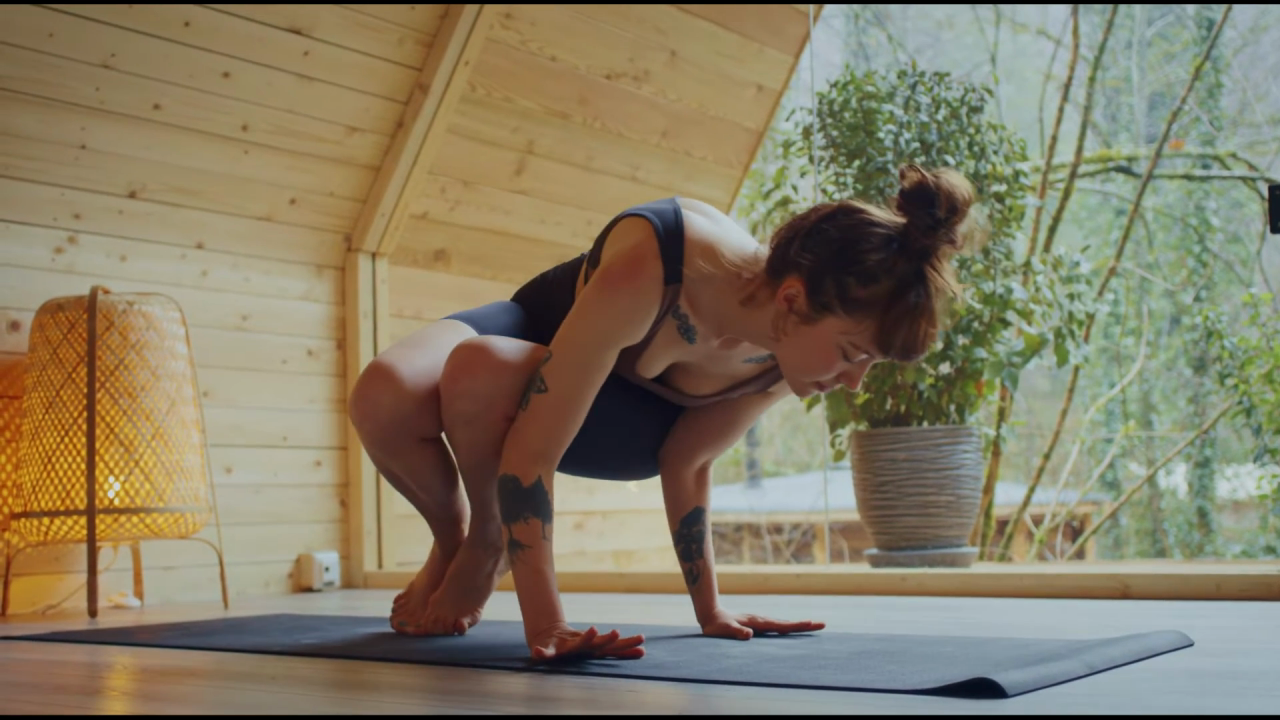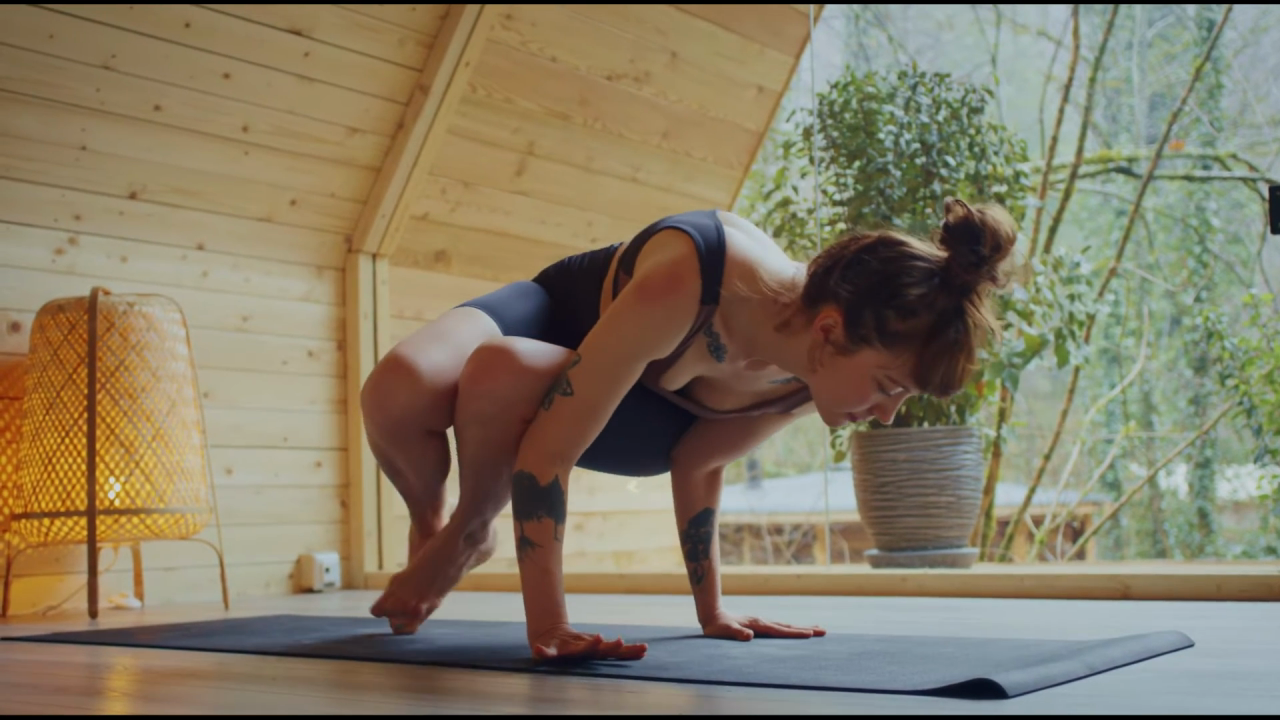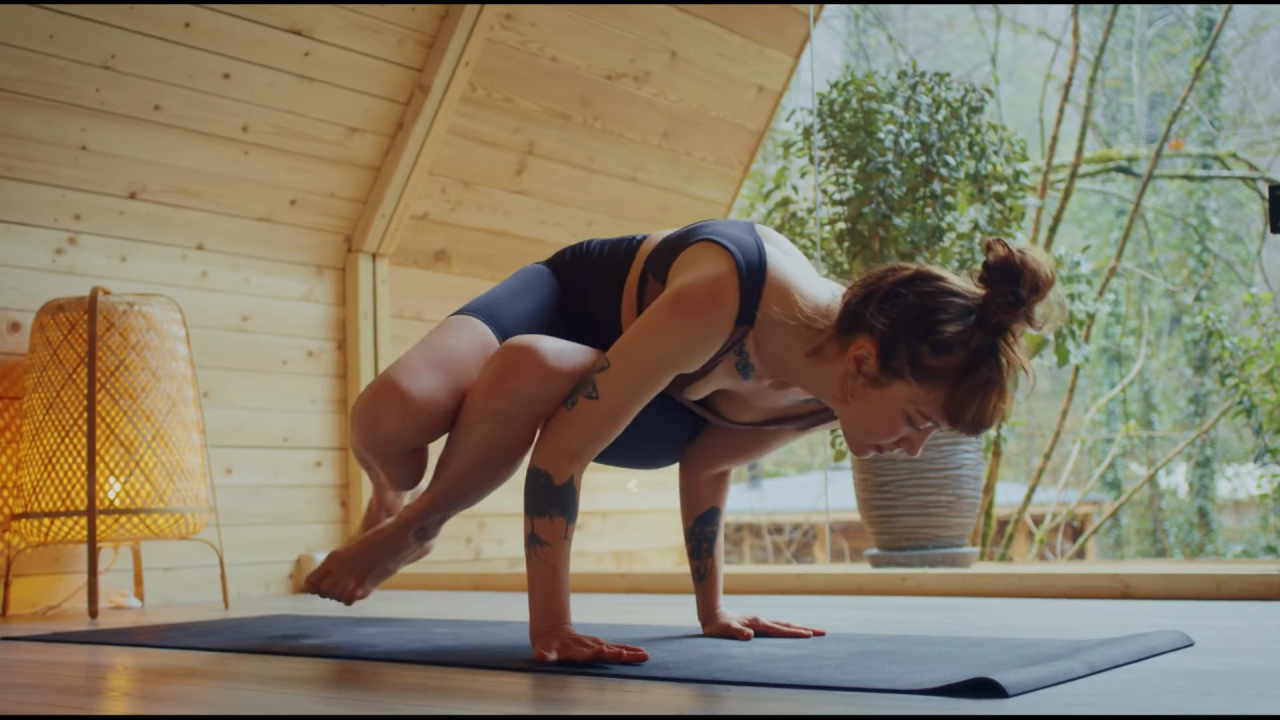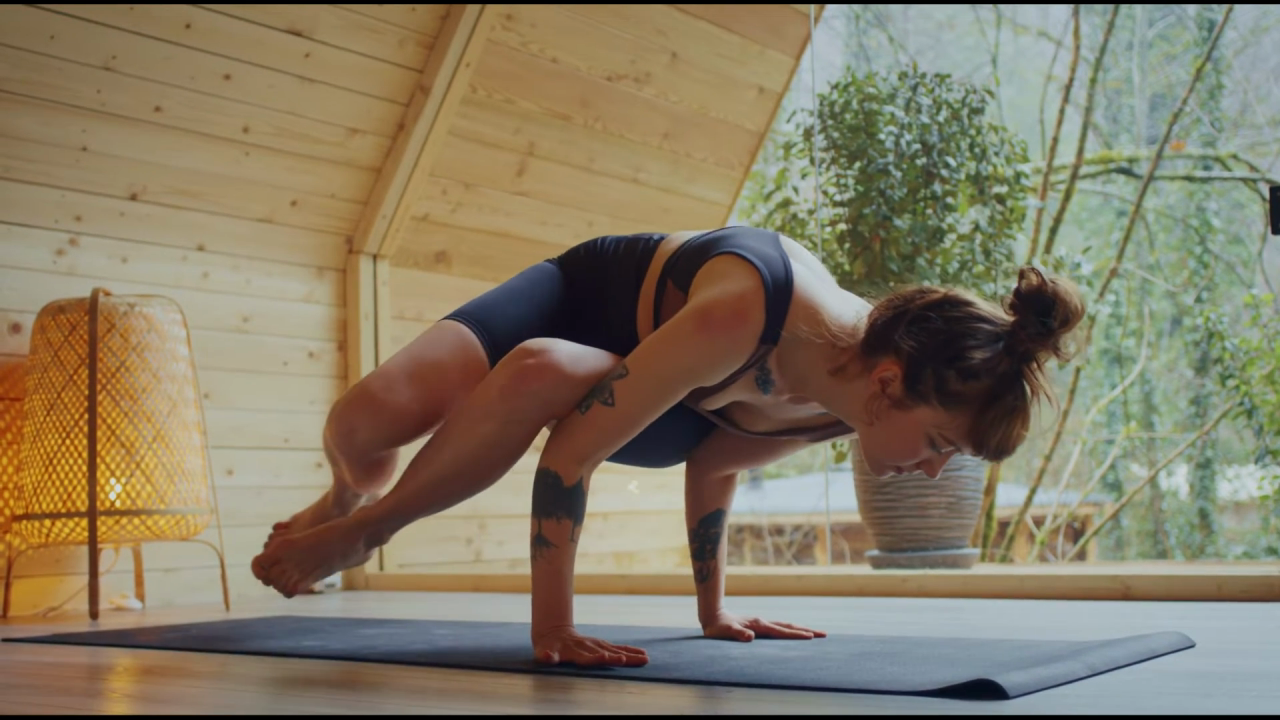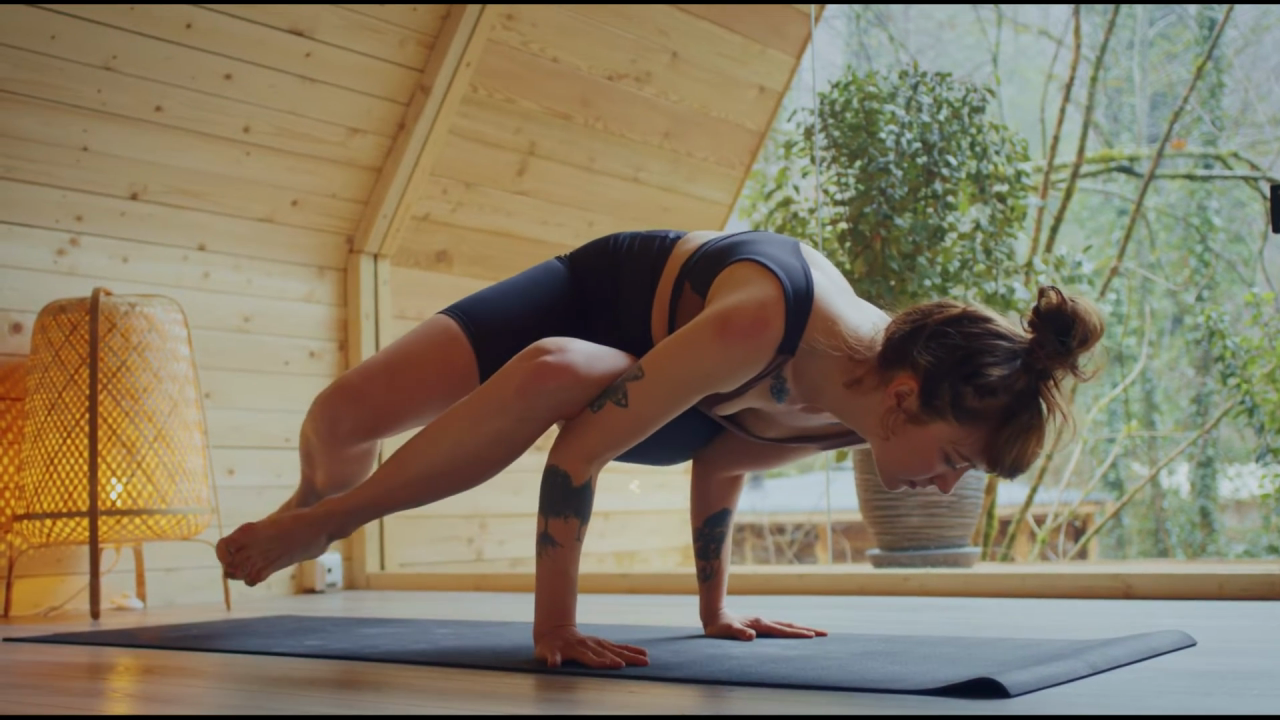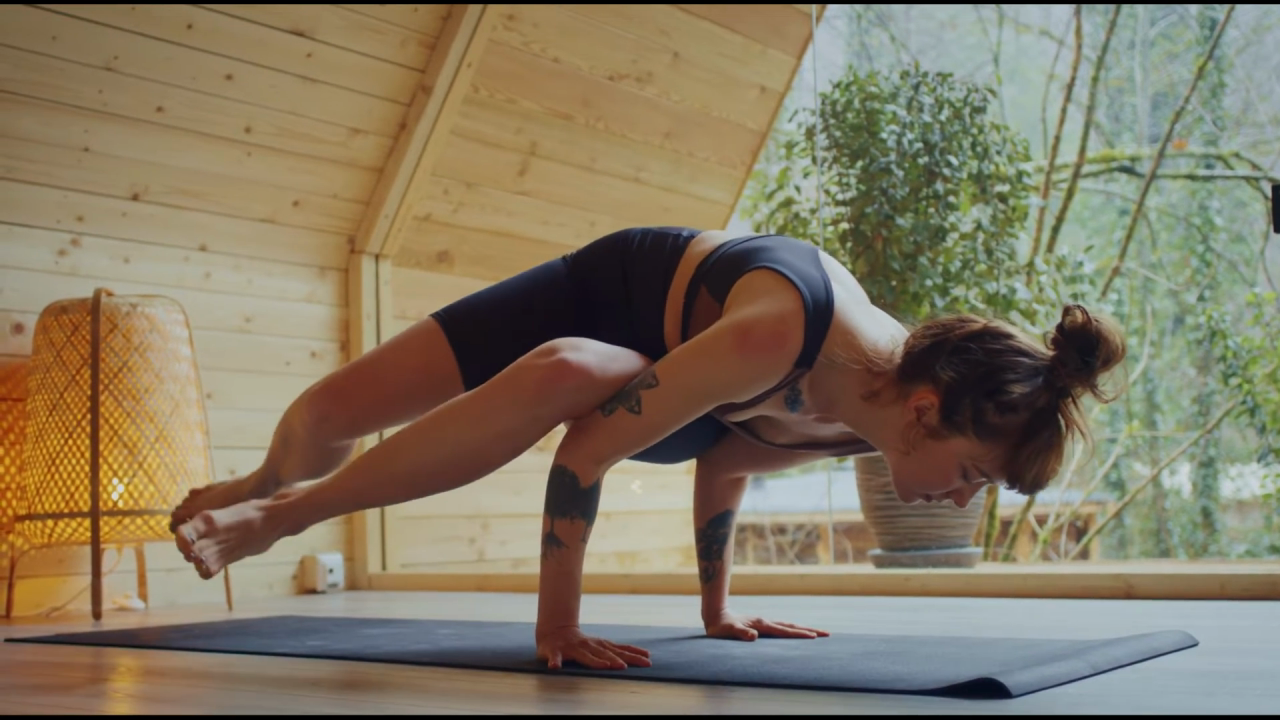
dt=0.4s
person 1, frame 1
left shoulder: (791, 349)
right shoulder: (645, 269)
left elbow: (686, 463)
right elbow: (531, 448)
left wrist: (710, 608)
right wrist: (544, 625)
left hip: (622, 419)
right hip: (536, 336)
right knee: (384, 395)
left ankle: (486, 548)
right ankle: (462, 542)
person 1, frame 2
left shoulder: (812, 374)
right shoulder: (682, 284)
left elbow: (698, 464)
right elbow: (547, 446)
left wrist: (711, 609)
right wrist: (546, 626)
left hip: (634, 411)
right knee: (396, 389)
left ankle: (466, 540)
right ankle: (438, 537)
person 1, frame 3
left shoulder: (835, 389)
right shoulder: (718, 299)
left elbow: (707, 461)
right elbow: (561, 446)
left wrist: (711, 608)
right wrist: (549, 626)
left hip: (651, 403)
right hip: (572, 295)
right knee: (388, 415)
right ankle: (396, 510)
person 1, frame 4
left shoulder: (853, 398)
right shoulder: (742, 313)
left elbow: (713, 464)
right elbow: (571, 449)
left wrist: (713, 608)
right wrist: (551, 626)
left hip: (657, 396)
right hip: (585, 294)
right knee: (365, 420)
right ankle: (353, 509)
person 1, frame 5
left shoulder: (862, 405)
right shoulder: (760, 323)
left elbow: (720, 462)
right elbow: (579, 446)
left wrist: (715, 609)
right wrist: (554, 625)
left hip: (671, 400)
right hip: (596, 293)
right knee: (343, 415)
left ankle: (328, 526)
right ankle: (313, 511)
person 1, frame 6
left shoulder: (876, 415)
right shoulder: (777, 336)
left elbow: (724, 461)
right elbow: (588, 448)
left wrist: (717, 608)
right wrist: (555, 623)
left hip: (663, 388)
right hip: (602, 291)
right knee: (332, 415)
left ankle: (289, 518)
right ankle: (271, 496)
